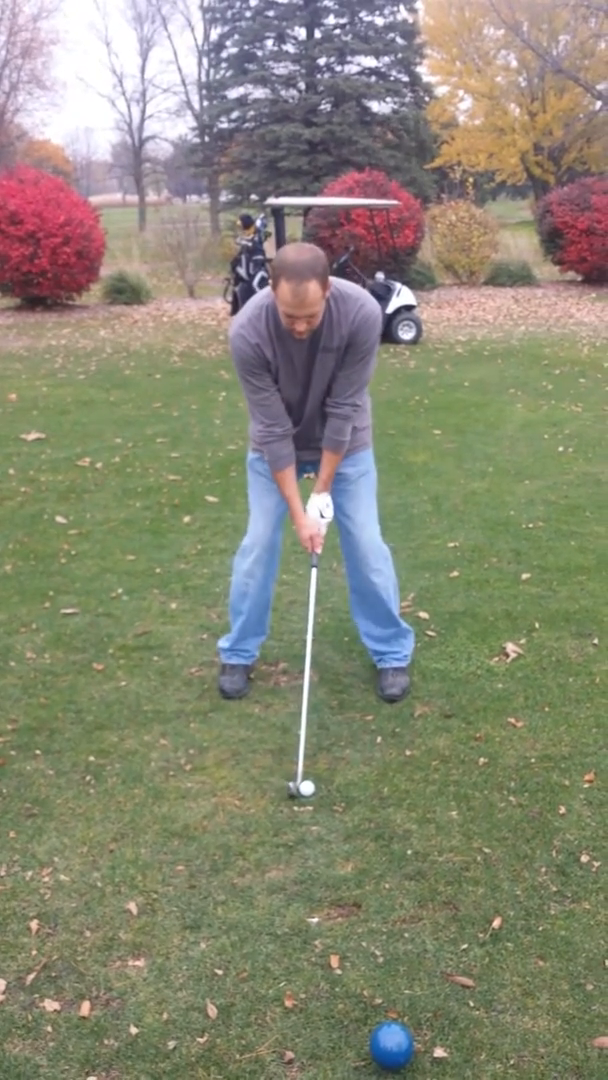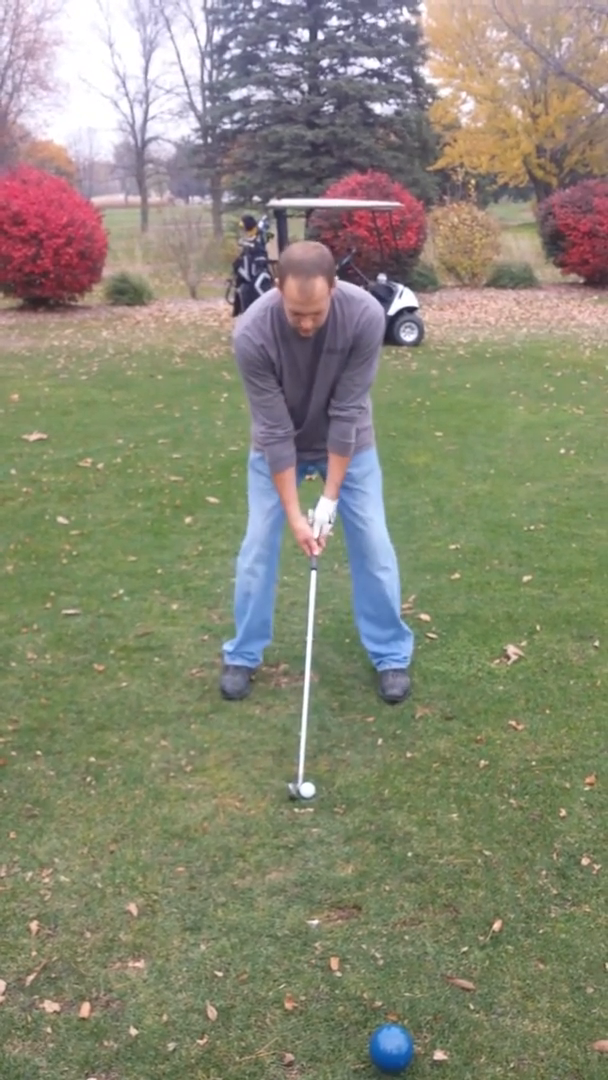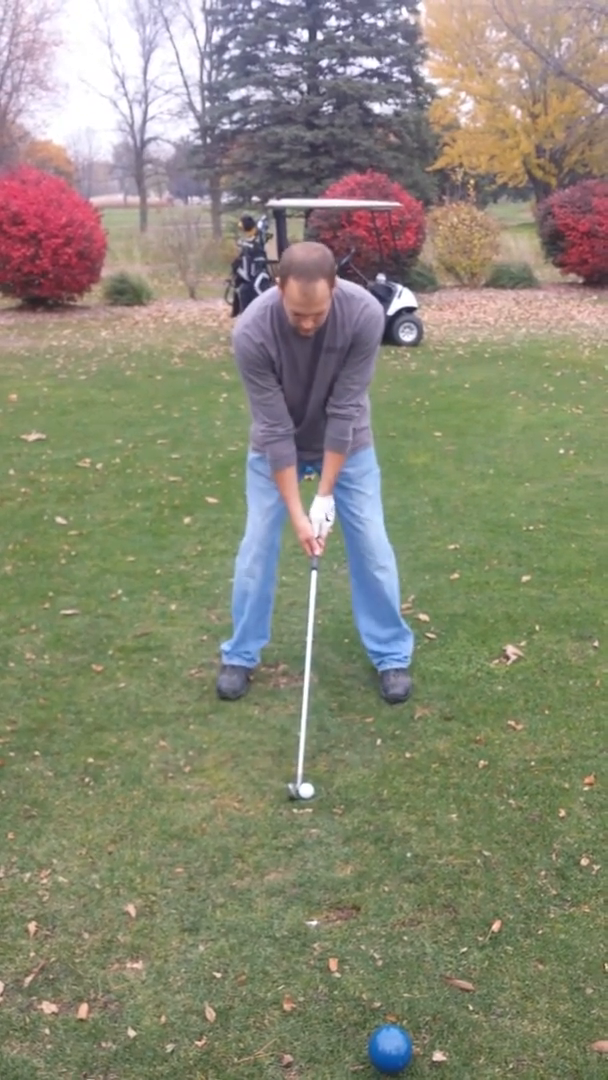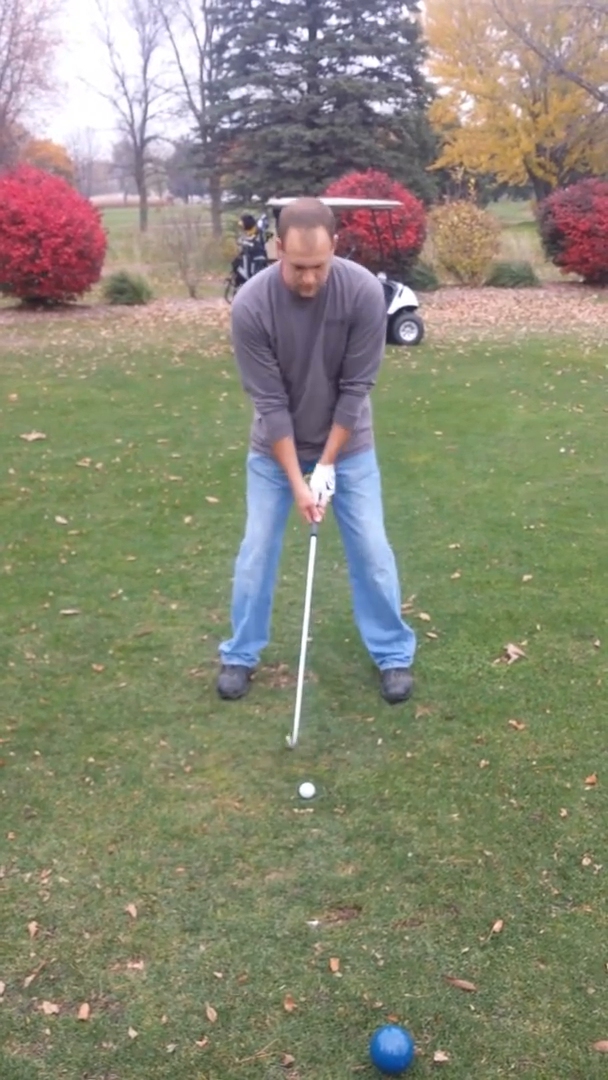
dt=0.4s
person 1, frame 1
left shoulder: (362, 312)
right shoulder: (246, 332)
left elbow: (343, 407)
right elbow: (272, 427)
left wrist: (323, 489)
right wrist: (297, 511)
left hip: (344, 441)
right hip: (275, 446)
left knee: (365, 543)
right knee: (259, 543)
left ankle: (392, 652)
right ankle: (237, 653)
person 1, frame 2
left shoulder: (366, 315)
right shoulder: (251, 333)
left elbow: (348, 410)
right elbow: (274, 429)
left wrist: (330, 496)
right wrist: (293, 515)
left hip: (347, 443)
right hip: (277, 446)
left knee: (372, 543)
right knee: (259, 543)
left ankle: (392, 655)
right ankle: (242, 655)
person 1, frame 3
left shoulder: (365, 314)
right shoulder: (252, 332)
left elbow: (344, 410)
right elbow: (275, 428)
left wrist: (325, 494)
right wrist: (296, 514)
left hip: (345, 442)
right hip: (276, 445)
left knee: (371, 543)
right knee: (258, 544)
left ankle: (392, 655)
right ankle: (240, 654)
person 1, frame 4
left shoulder: (364, 291)
right shoulder: (250, 305)
left elbow: (357, 386)
right elbow: (268, 401)
left wrist: (328, 463)
right wrist: (296, 481)
left hip: (347, 442)
right hip: (276, 445)
left knee: (370, 548)
right knee: (258, 548)
left ankle: (393, 654)
right ankle: (240, 654)
